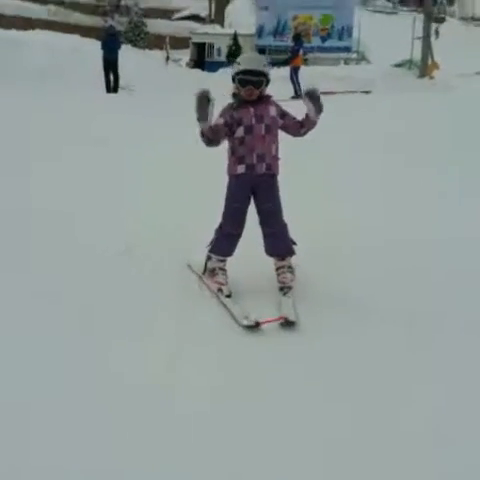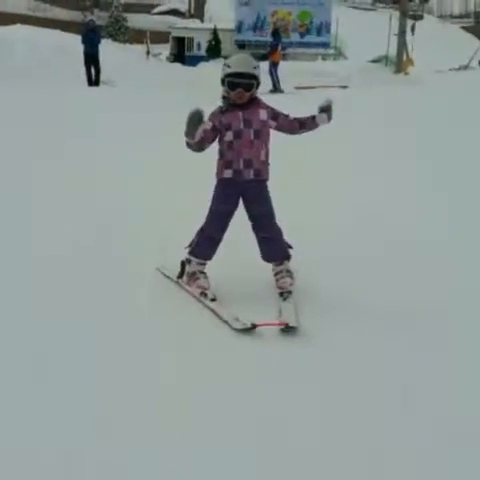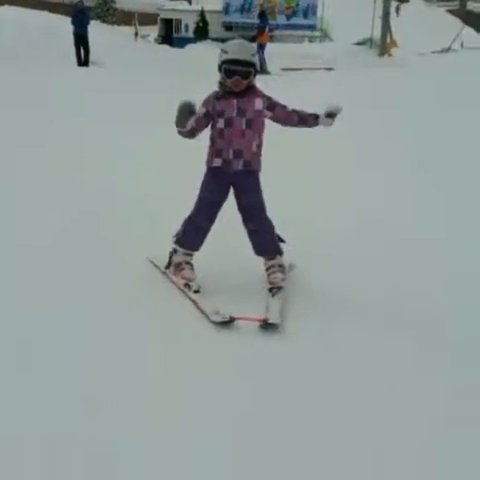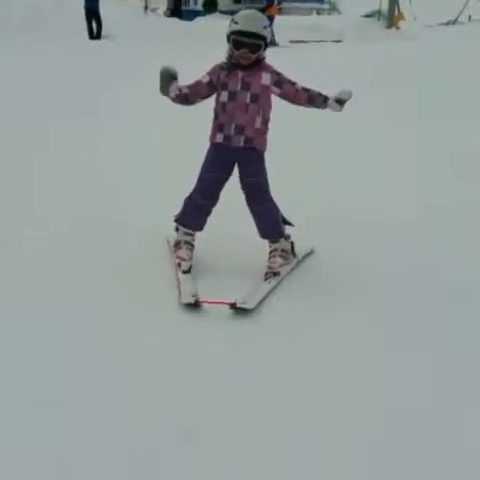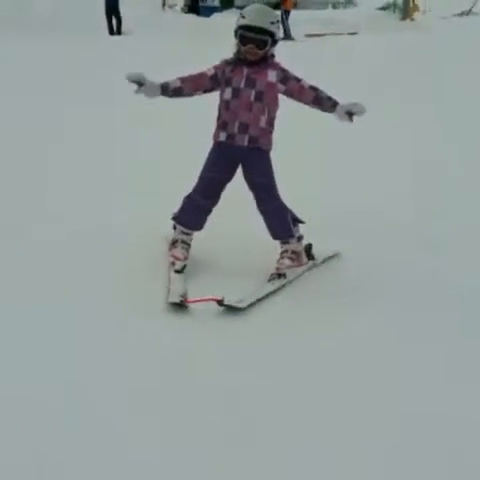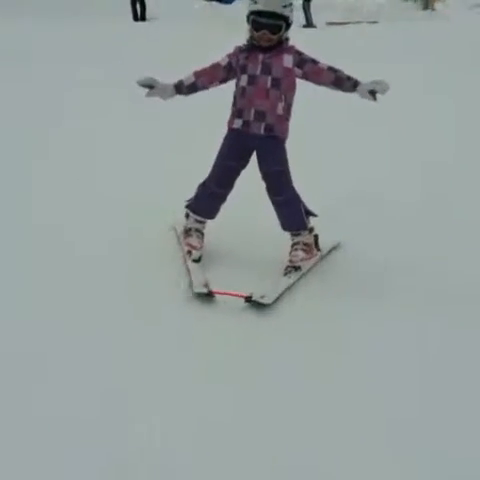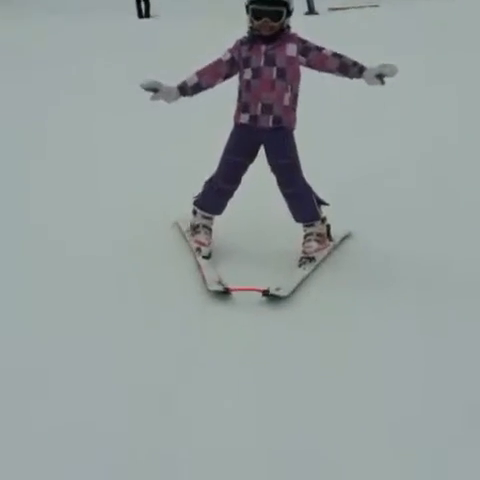
dt=0.3s
person 1, frame 1
left shoulder: (272, 108)
right shoulder: (231, 111)
left elbow: (298, 129)
right elbow: (212, 139)
left wrist: (313, 114)
right wrist: (204, 120)
left hip: (267, 175)
right hip: (239, 175)
left knee: (273, 221)
right knee: (232, 222)
left ankle: (284, 263)
right ankle: (215, 264)
person 1, frame 2
left shoulder: (264, 111)
right shoulder: (220, 114)
left elbow: (291, 125)
right elbow: (199, 145)
left wrist: (318, 119)
right wrist: (193, 133)
left hip: (256, 179)
right hip: (227, 179)
left knee: (266, 225)
right knee: (214, 225)
left ankle: (282, 267)
right ankle: (193, 267)
person 1, frame 3
left shoulder: (260, 100)
right shoulder: (214, 100)
left elbow: (288, 116)
right elbow: (191, 130)
left wrist: (320, 119)
right wrist: (184, 122)
left hip: (248, 170)
right hip: (218, 168)
left knee: (256, 217)
right knee: (202, 214)
left ankle: (274, 261)
right ankle: (181, 257)
person 1, frame 4
left shoulder: (269, 75)
right shoulder: (220, 72)
left elbow: (297, 93)
right elbow: (193, 92)
left wrist: (329, 102)
right wrist: (172, 89)
left hip: (252, 147)
right hip: (220, 144)
left knee: (259, 198)
right knee: (204, 193)
left ankle: (280, 244)
right ankle: (184, 238)
person 1, frame 5
left shoulder: (276, 73)
right shoulder: (227, 68)
left elbow: (305, 91)
right elbow: (196, 83)
left wrist: (337, 107)
right wrist: (157, 88)
left hip: (257, 147)
right hip: (224, 143)
left knee: (268, 198)
right knee: (204, 192)
left ankle: (293, 244)
right ankle: (181, 236)
person 1, frame 6
left shoulder: (292, 57)
right shoulder: (240, 55)
left elbow: (324, 72)
right elbow: (209, 73)
left wrist: (358, 87)
right wrist: (172, 88)
left hip: (272, 133)
right hip: (239, 130)
left knee: (280, 187)
right knee: (218, 180)
left ankle: (304, 238)
right ankle: (194, 225)
person 1, frame 7
left shoulder: (295, 46)
right shoulder: (242, 48)
left elbow: (328, 59)
right elbow: (214, 71)
left wrist: (365, 72)
right wrist: (177, 90)
left hip: (279, 127)
right hip: (245, 125)
left knee: (291, 179)
right knee: (226, 176)
left ankle: (316, 227)
right ankle: (201, 221)
